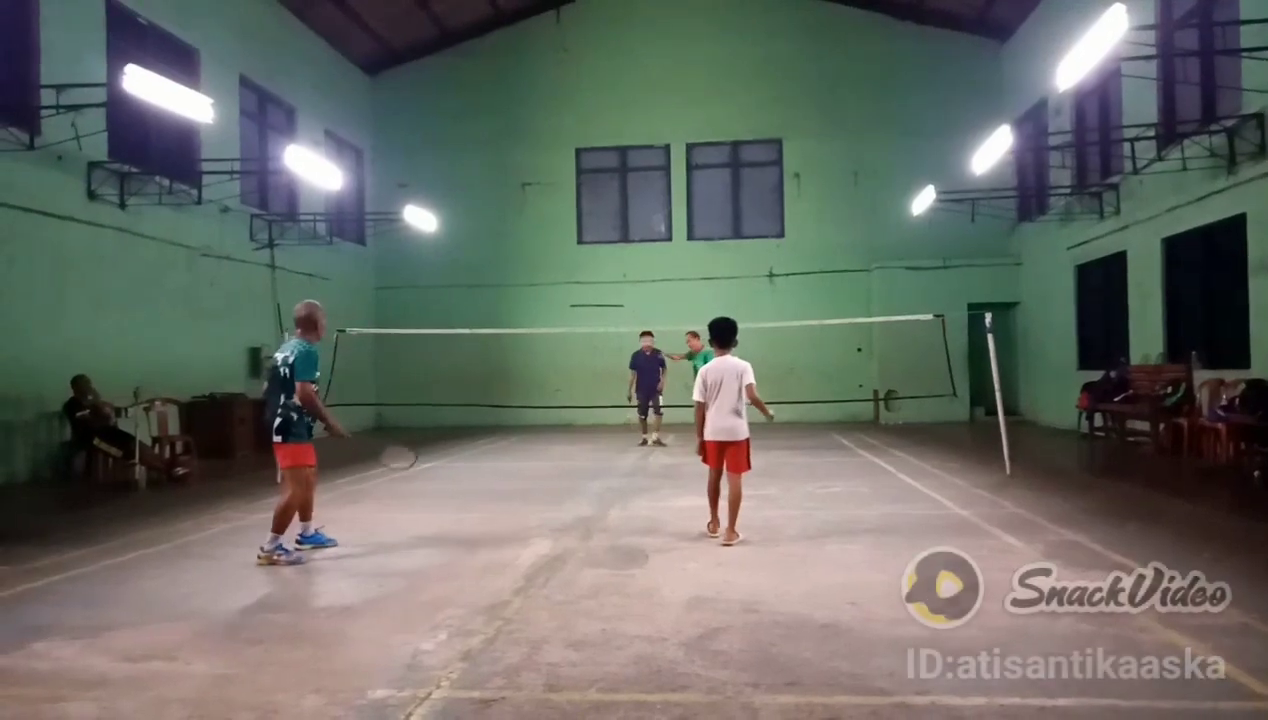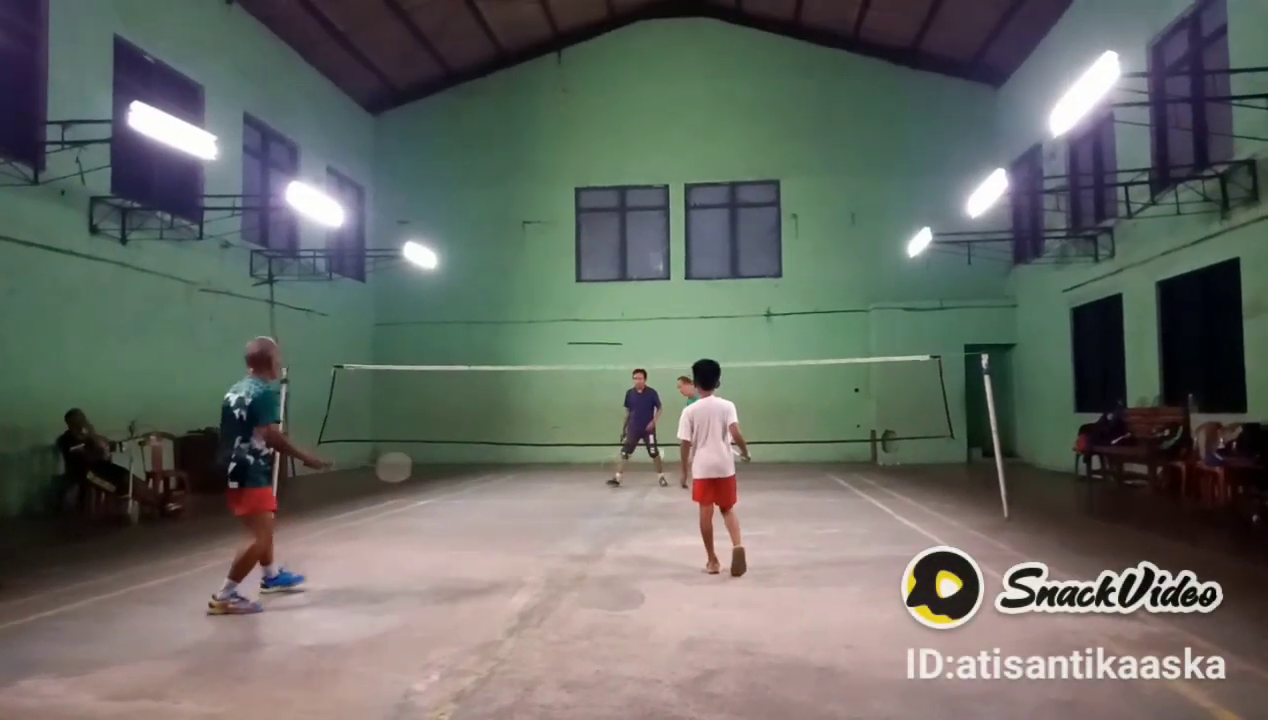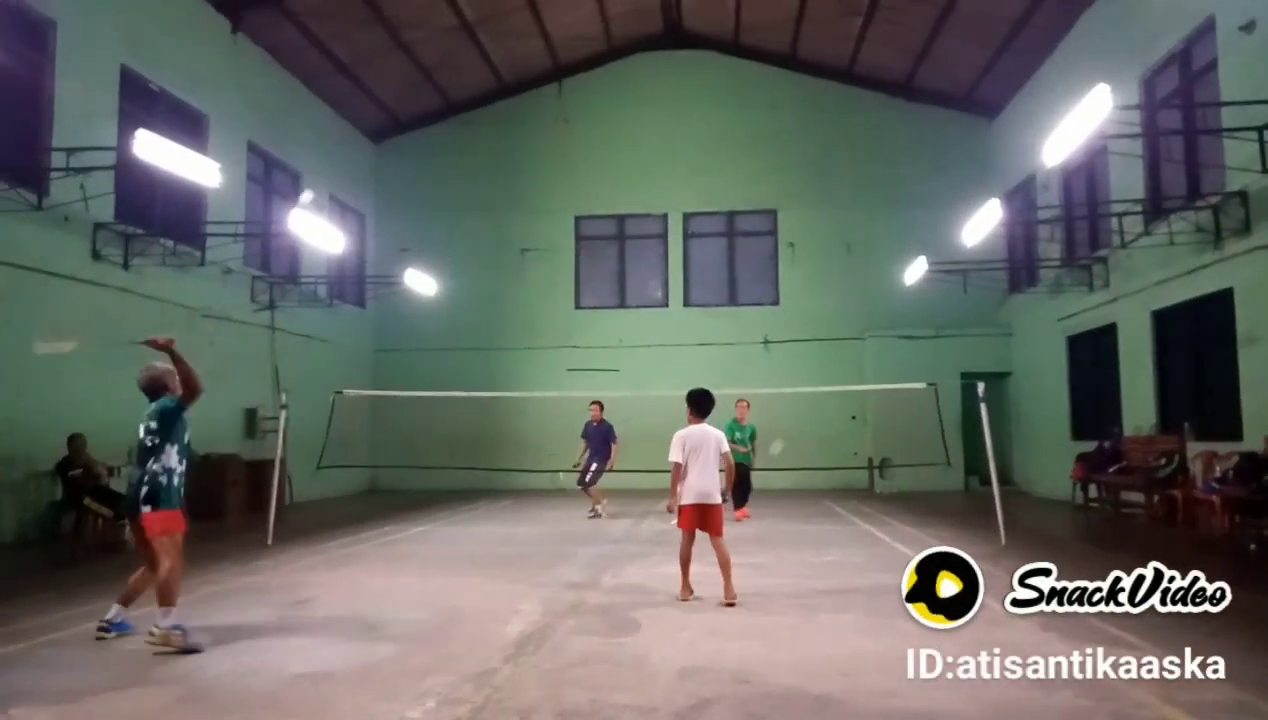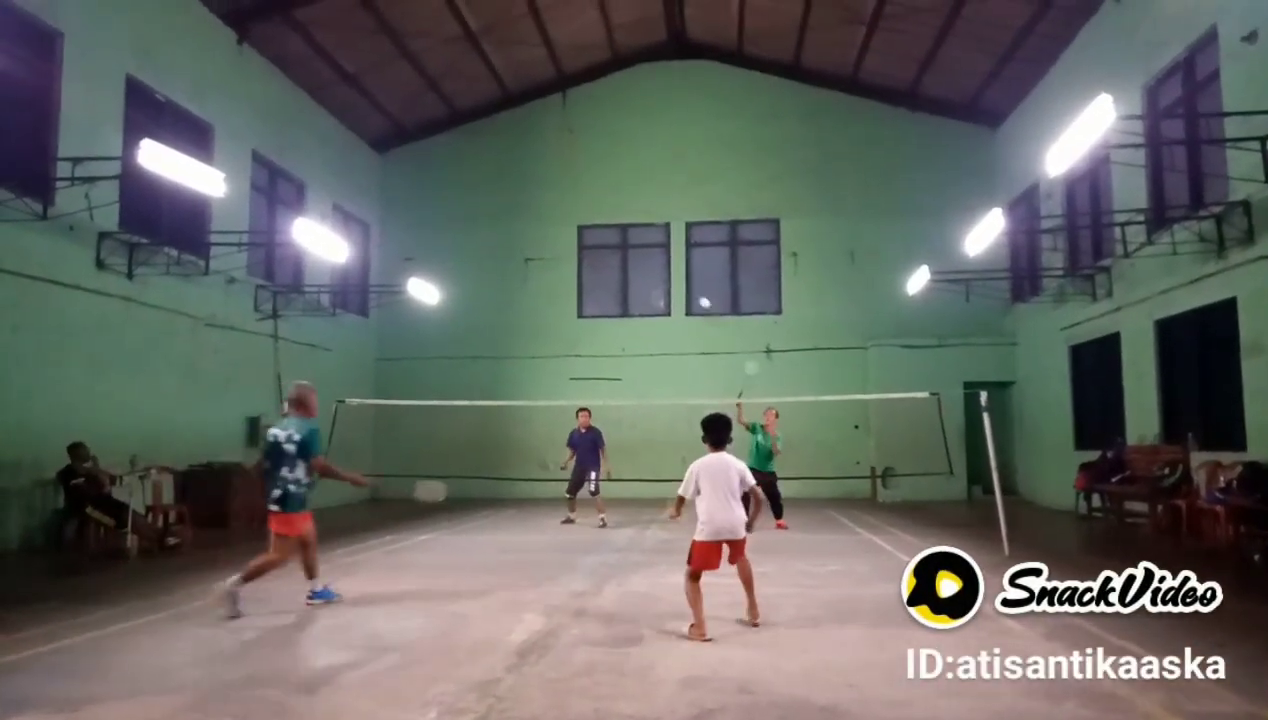
dt=1s
person 1, frame 1
left shoulder: (285, 349)
right shoulder: (307, 351)
left elbow: (269, 389)
right elbow: (305, 394)
right wrist: (330, 423)
left hip: (283, 426)
right hip: (293, 430)
left knee: (309, 478)
right knee: (295, 488)
left ankle: (307, 533)
right ankle: (271, 548)
person 1, frame 2
left shoulder: (235, 390)
right shoulder: (265, 393)
right elbow: (271, 435)
right wrist: (306, 458)
left hip: (233, 470)
right hip: (248, 473)
left knee: (265, 526)
right knee: (260, 536)
left ankle: (272, 575)
right ankle: (225, 596)
person 1, frame 3
left shoulder: (158, 415)
right shoulder: (163, 410)
right elbow: (194, 389)
right wrist: (171, 352)
left hip: (142, 496)
right hip: (158, 498)
left knee: (153, 564)
right knee: (172, 560)
left ankle: (113, 620)
right ankle: (167, 627)
person 1, frame 4
left shoulder: (275, 429)
right shoulder: (309, 430)
left elbow: (262, 465)
right elbow: (320, 466)
right wrist: (350, 478)
left hip: (279, 496)
right hip: (288, 500)
left knee: (309, 540)
right knee: (278, 555)
left ankle: (317, 590)
right ankle: (234, 585)
person 2, frame 1
left shoulder: (705, 370)
right shoulder: (743, 366)
left elbow: (699, 407)
right elbow: (752, 396)
left wrist: (699, 438)
right wrist: (767, 412)
left hip: (712, 432)
right hip: (736, 431)
left knee: (714, 476)
right knee: (734, 479)
left ankle: (714, 522)
right ankle: (730, 531)
person 2, frame 2
left shoulder: (690, 411)
right shoulder: (727, 406)
left elbow: (685, 445)
right elbow: (736, 434)
left wrist: (684, 472)
right wrist: (745, 452)
left hip: (701, 469)
right hip: (725, 467)
left knee: (706, 513)
right knee: (728, 510)
left ankle: (712, 560)
right ankle: (737, 545)
person 2, frame 3
left shoulder: (681, 436)
right shoulder: (718, 435)
left elbow: (676, 467)
right elbow: (730, 464)
left wrist: (672, 496)
right wrist: (728, 489)
left hip: (688, 496)
right hip: (712, 495)
left knee: (687, 540)
right knee: (718, 541)
left ankle: (685, 588)
right ankle: (728, 590)
person 2, frame 4
left shoulder: (698, 466)
right shoulder: (738, 465)
left elbow: (682, 496)
right elbow: (757, 497)
left wrist: (676, 511)
right wrist: (751, 520)
left hip: (708, 528)
right hip: (736, 525)
left knee: (692, 576)
right knee: (741, 560)
left ankle: (699, 626)
right ankle: (753, 611)
